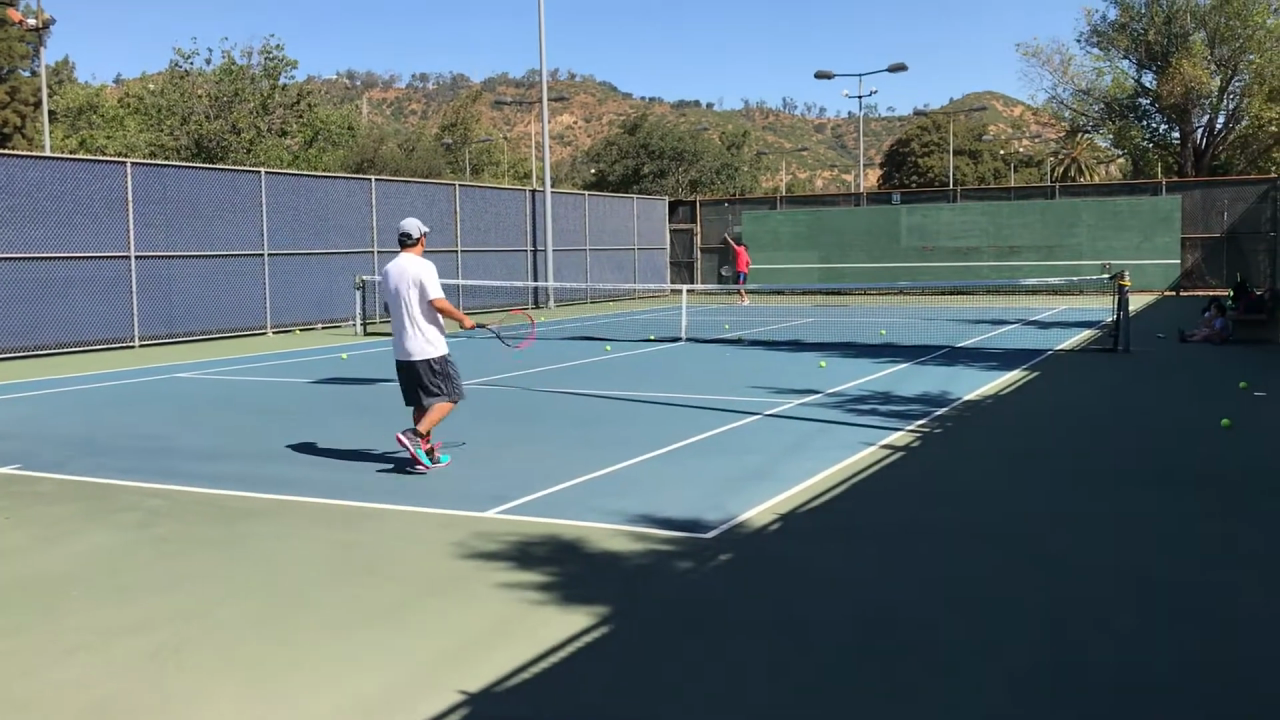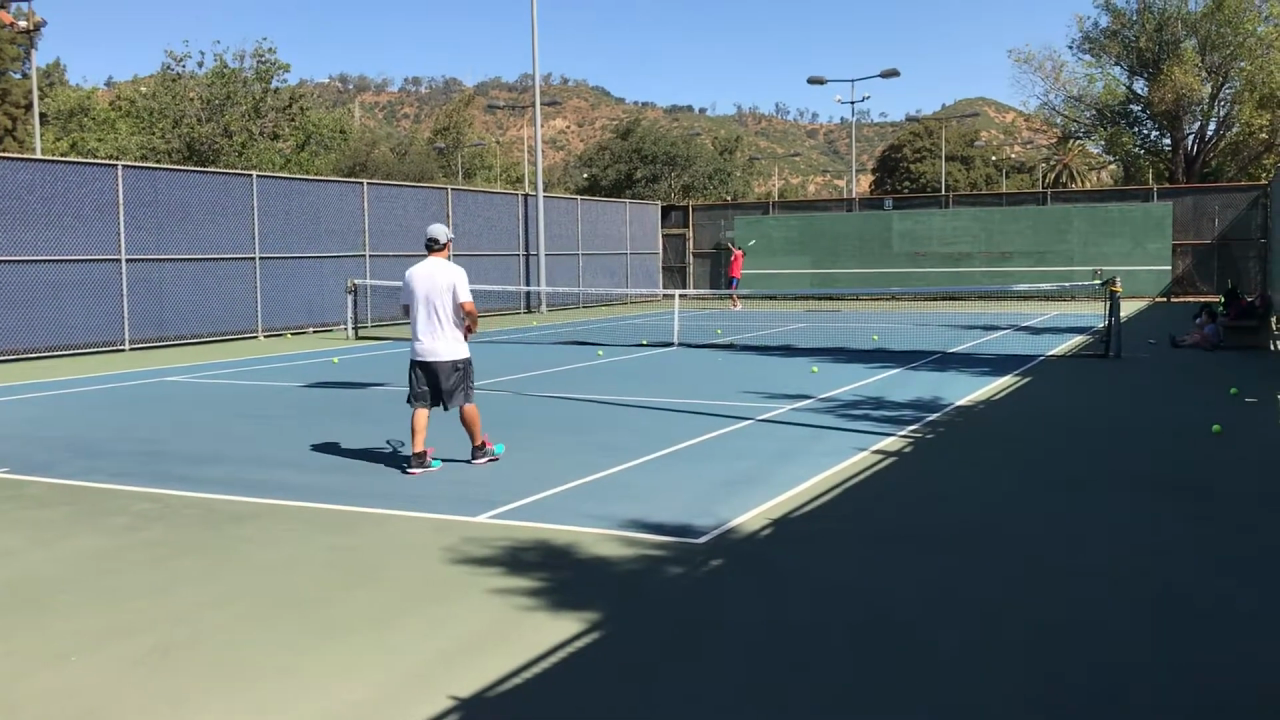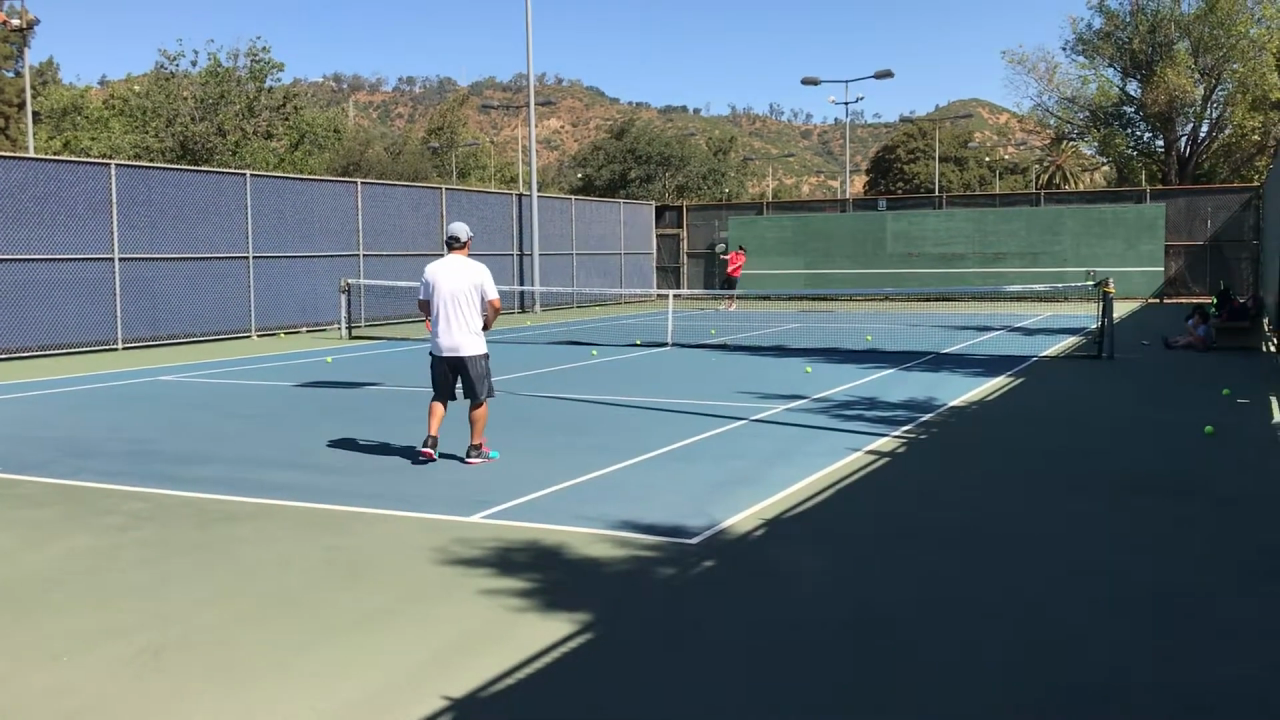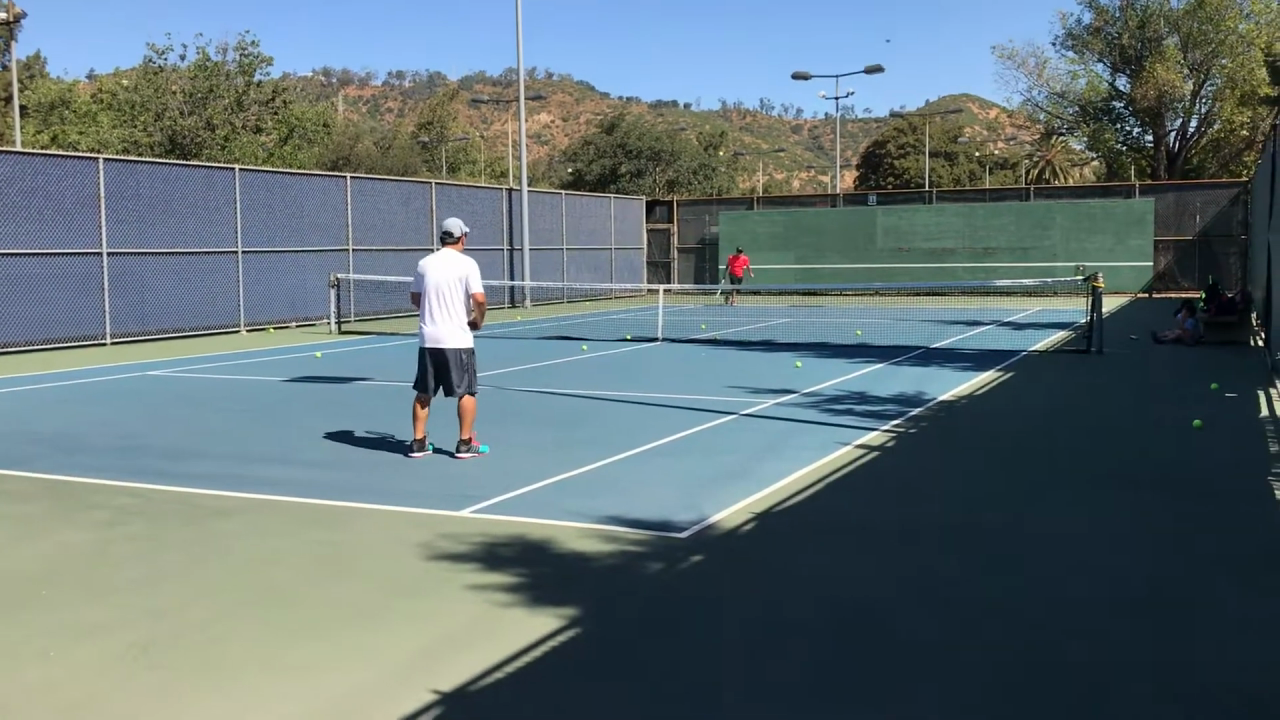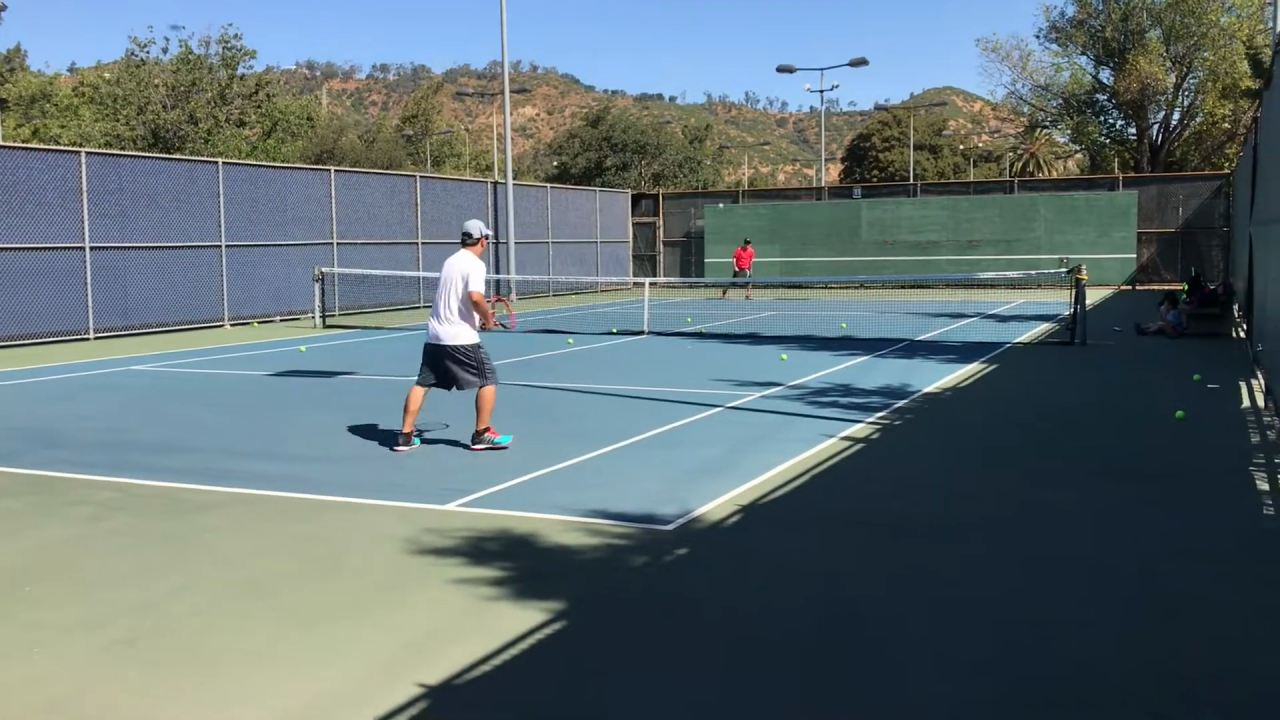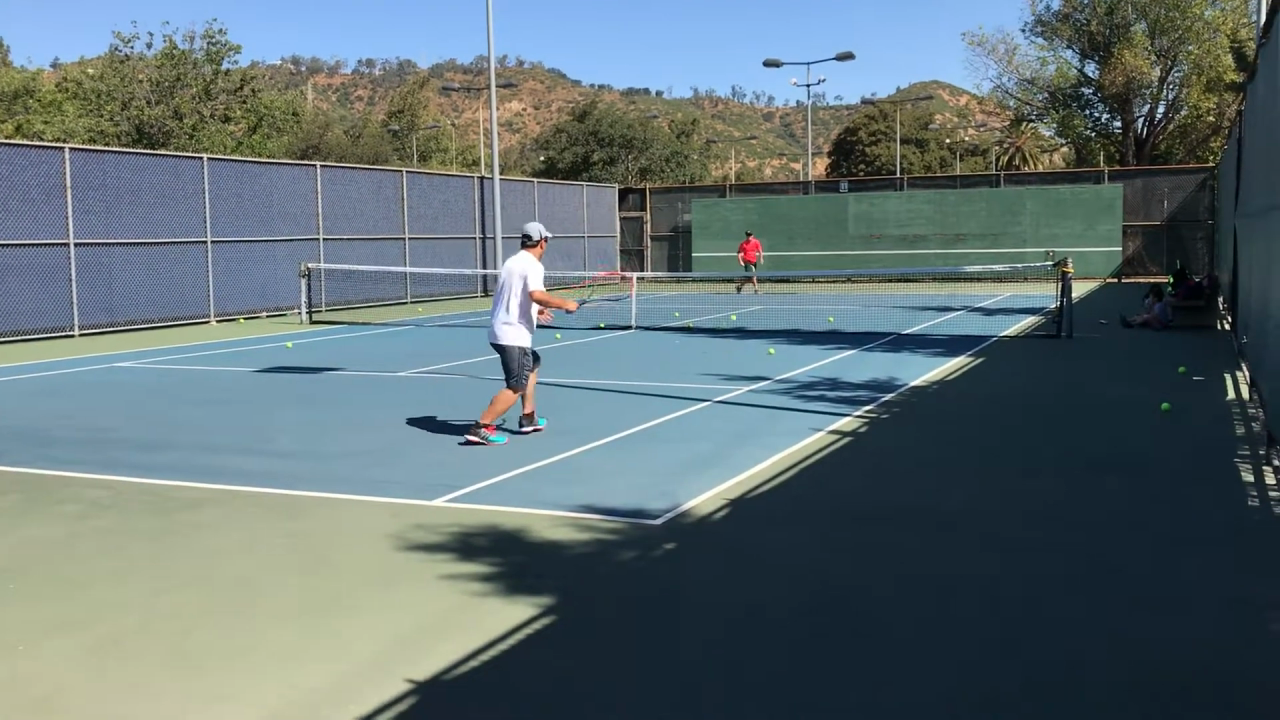
dt=0.4s
person 1, frame 1
left shoulder: (388, 270)
right shoulder: (423, 266)
right elbow: (439, 303)
right wrist: (463, 319)
left hip: (403, 349)
right hip: (429, 348)
left knee: (423, 401)
right knee: (449, 397)
left ankle: (425, 453)
right ankle: (414, 435)
person 1, frame 2
left shoulder: (411, 273)
right shoulder: (454, 271)
left elbow: (406, 310)
right elbow: (467, 308)
right wrist: (472, 324)
left hip: (421, 351)
right hip: (452, 351)
left knee: (421, 404)
right knee: (465, 401)
left ankle: (418, 457)
right ankle: (480, 448)
person 1, frame 3
left shoulder: (431, 269)
right shoulder: (479, 269)
left elbow: (423, 306)
right elbow: (495, 305)
right wrist: (488, 323)
left hip: (441, 346)
right hip: (471, 346)
left knee: (440, 396)
right knee: (479, 398)
left ankle: (430, 441)
right ankle: (475, 449)
person 1, frame 4
left shoulder: (424, 263)
right shoulder: (467, 263)
left elbow: (415, 298)
right elbow: (479, 299)
right wrist: (478, 320)
left hip: (428, 338)
right hip: (457, 339)
left knee: (423, 392)
right knee: (466, 391)
left ankle: (418, 442)
right ankle: (465, 443)
person 1, frame 5
left shoulder: (450, 261)
right shoulder: (475, 264)
right elbow: (475, 297)
left wrist: (480, 313)
right wrist: (487, 318)
left hip: (435, 335)
right hip: (461, 337)
left knee: (422, 384)
right knee: (488, 381)
left ankle: (406, 435)
right ankle: (482, 434)
person 1, frame 6
left shoulder: (511, 262)
right shoulder: (532, 265)
right elbow: (537, 295)
left wrist: (535, 310)
right wrist: (564, 304)
left hip: (500, 331)
right hip: (513, 335)
left knee: (532, 366)
right knee: (515, 387)
left ankle: (528, 418)
right ankle: (481, 428)
